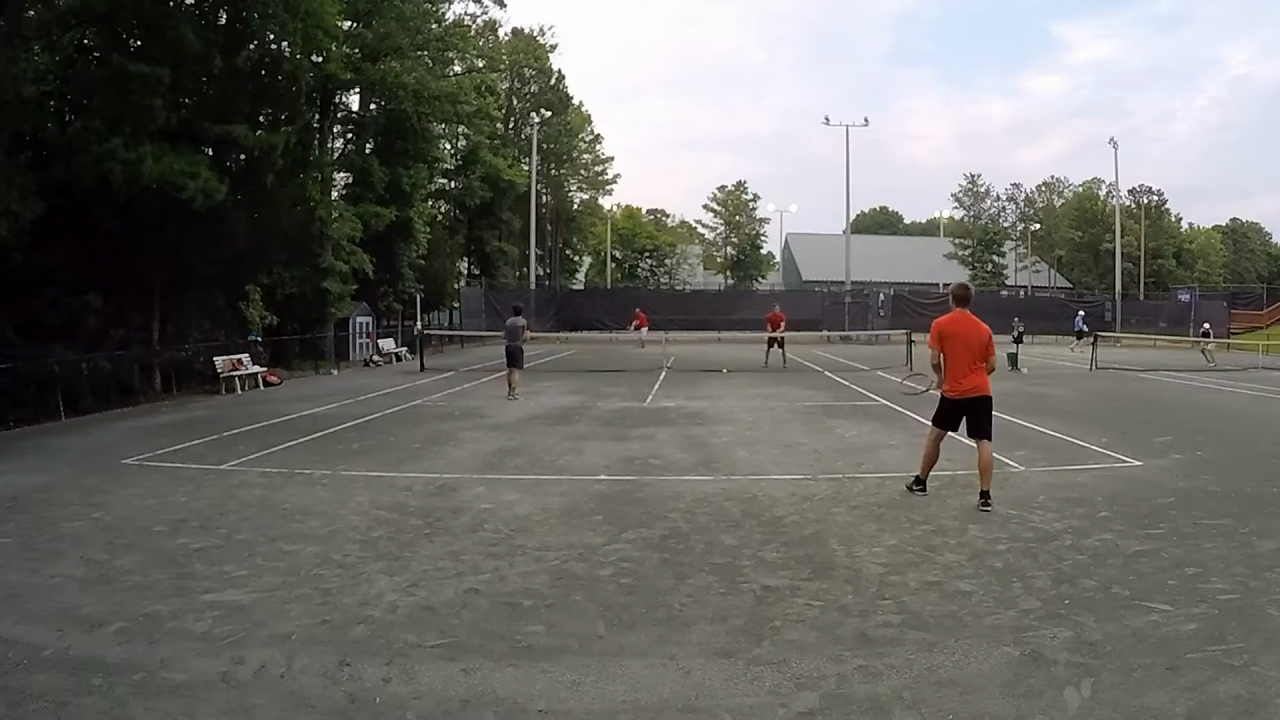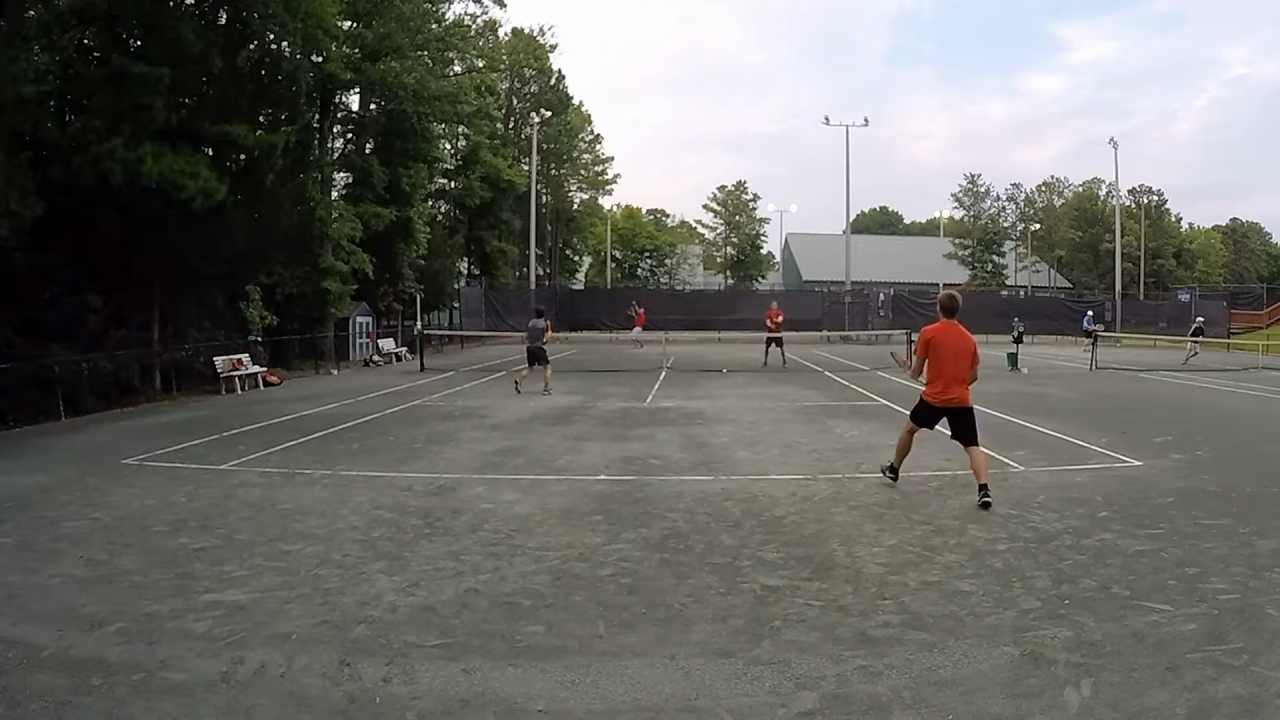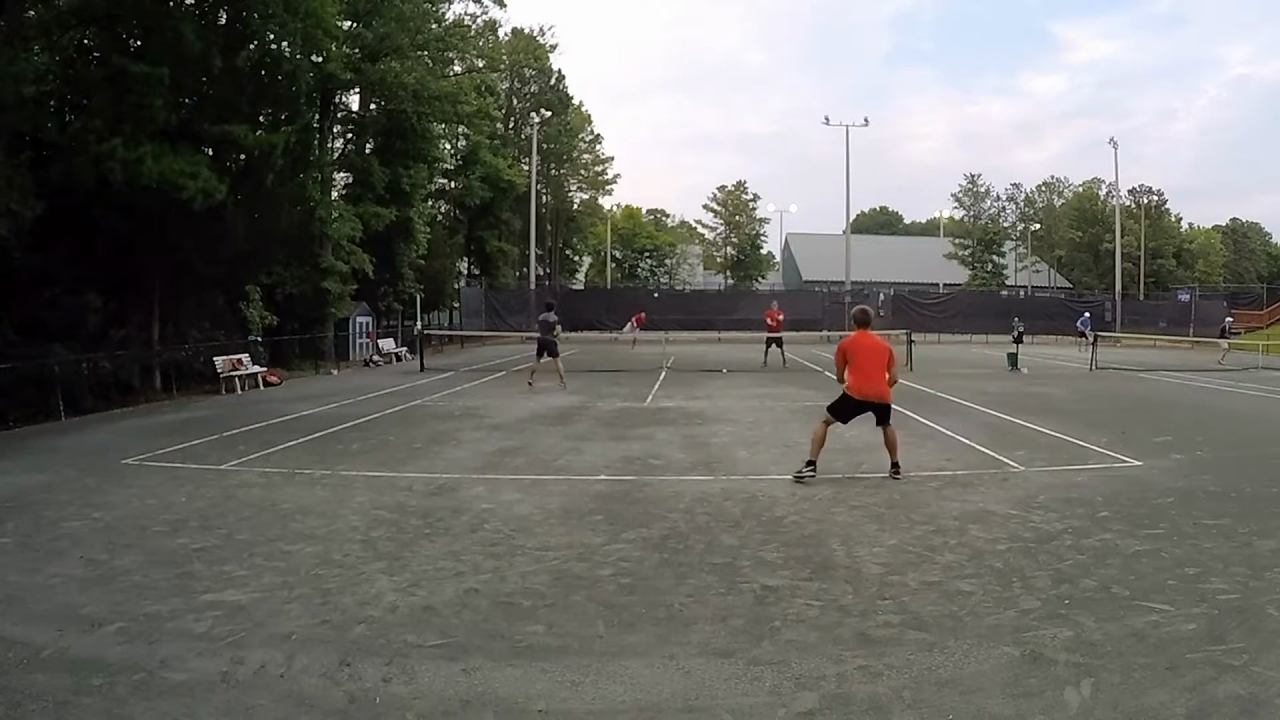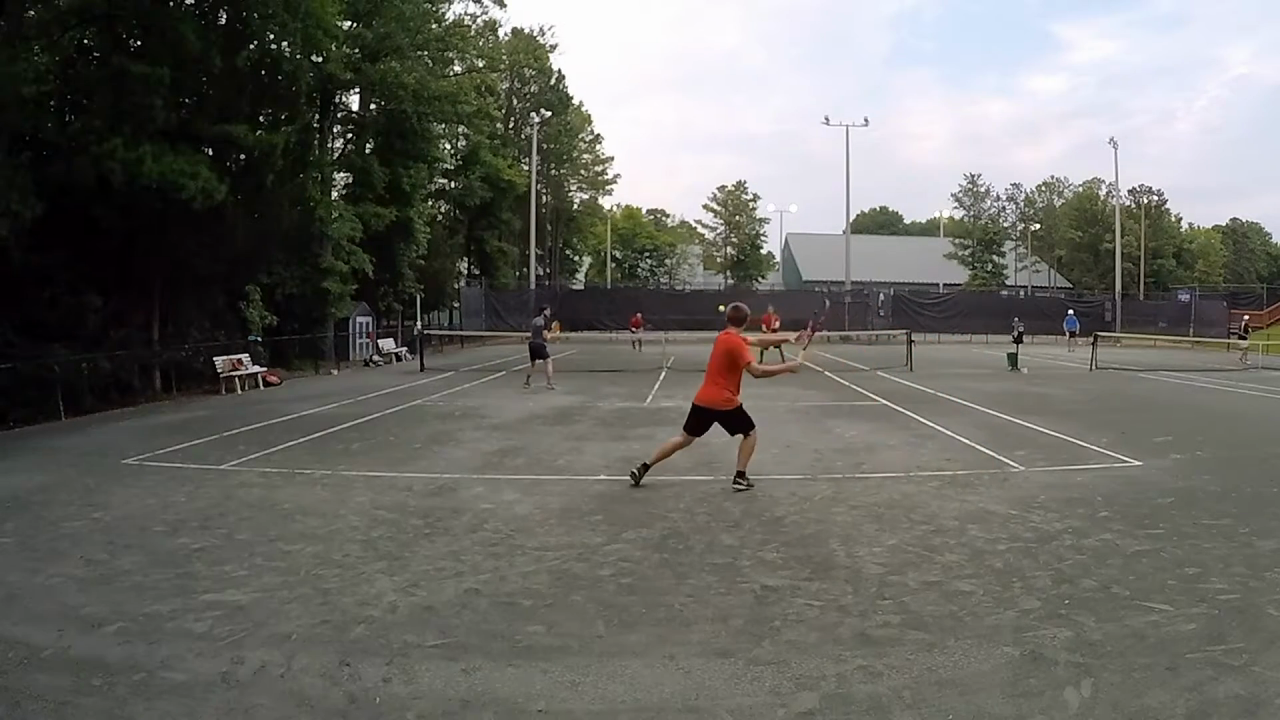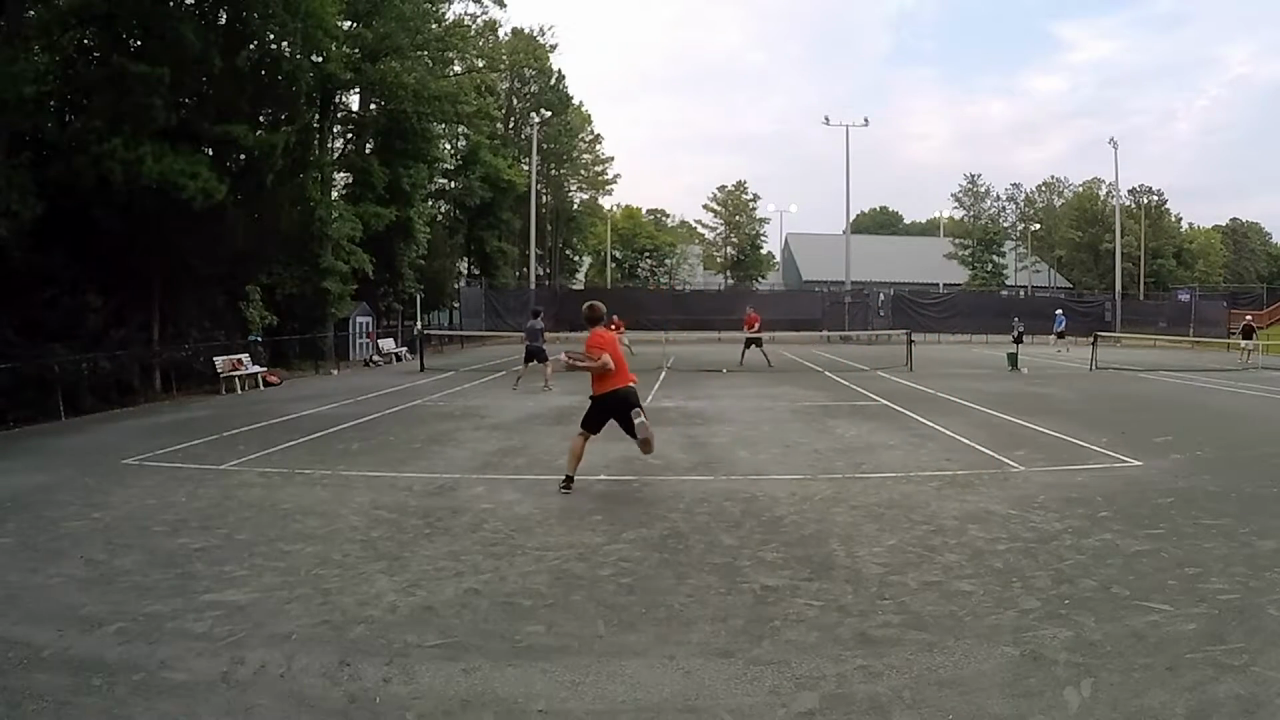
dt=0.7s
person 1, frame 1
left shoulder: (941, 324)
right shoulder: (984, 328)
left elbow: (935, 360)
right elbow: (992, 365)
left wrist: (941, 379)
left hip: (954, 393)
right hip: (981, 392)
left knee: (935, 437)
right knee: (984, 443)
left ankle: (920, 482)
right ankle: (985, 495)
person 1, frame 2
left shoulder: (928, 333)
right shoulder: (969, 338)
left elbow: (917, 370)
right elbow: (973, 376)
left wrist: (913, 371)
left hip: (933, 399)
right hip: (962, 401)
left knee: (909, 429)
right knee: (972, 446)
left ankle: (893, 470)
right ankle: (984, 489)
person 1, frame 3
left shoulder: (845, 344)
right shoulder: (884, 346)
left elbow: (840, 377)
right elbow: (894, 378)
left hip: (855, 394)
right hip: (882, 396)
left knee: (824, 422)
right knee: (886, 426)
left ankle: (810, 466)
right ankle: (895, 467)
person 1, frame 4
left shoulder: (724, 336)
right shoulder: (735, 344)
left elbow: (756, 340)
right elbow: (756, 371)
left wrist: (785, 338)
right wrist: (786, 367)
left hip: (702, 400)
right hip: (724, 404)
left knee: (684, 438)
right knee: (750, 435)
left ankle: (643, 468)
right ankle: (740, 477)
person 1, frame 5
left shoulder: (593, 339)
right shoulder: (609, 335)
left elbow: (607, 366)
left wrist: (576, 365)
right wrist: (576, 362)
left hip: (606, 395)
right hip: (627, 392)
left knee: (582, 435)
right knee: (647, 448)
left ankle: (568, 480)
right ankle: (637, 417)
